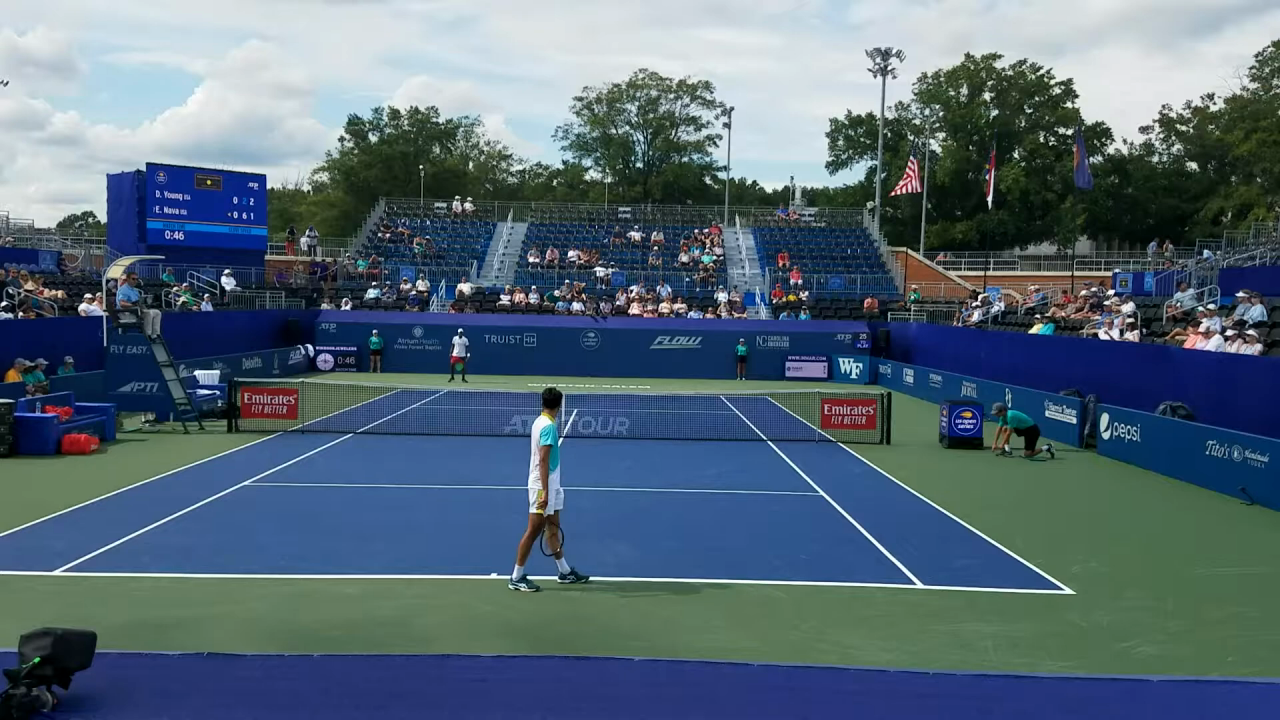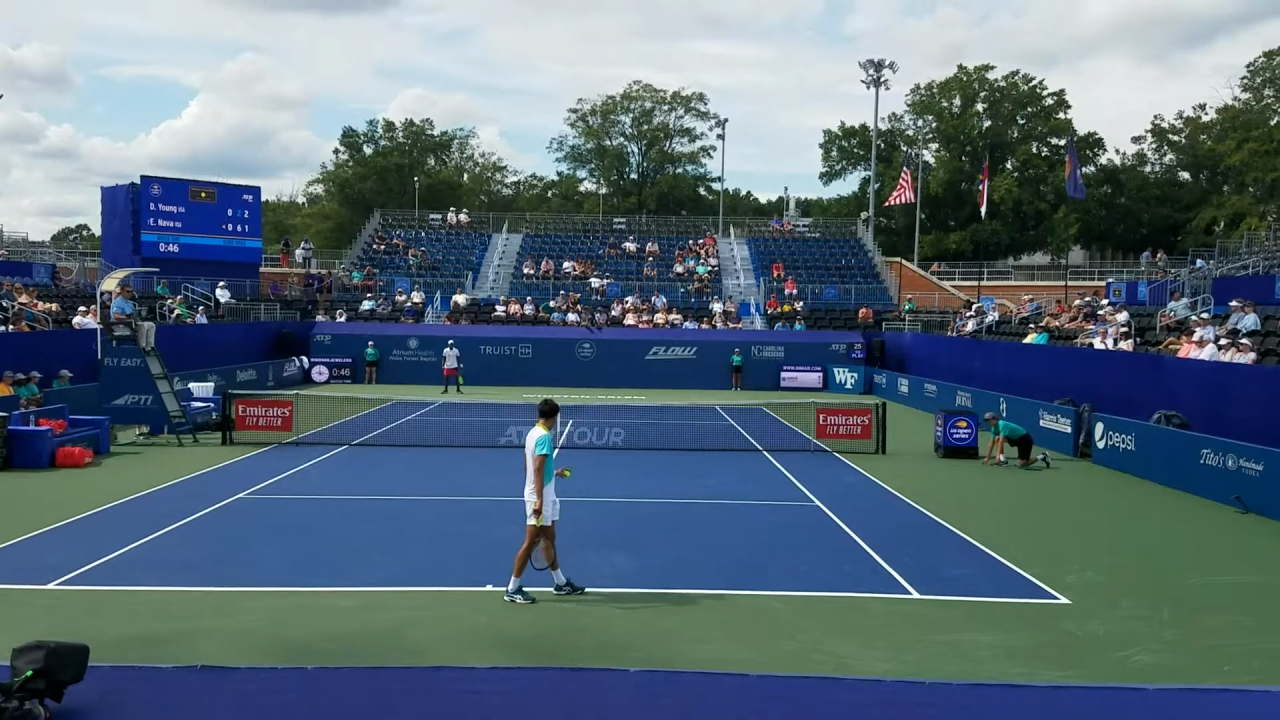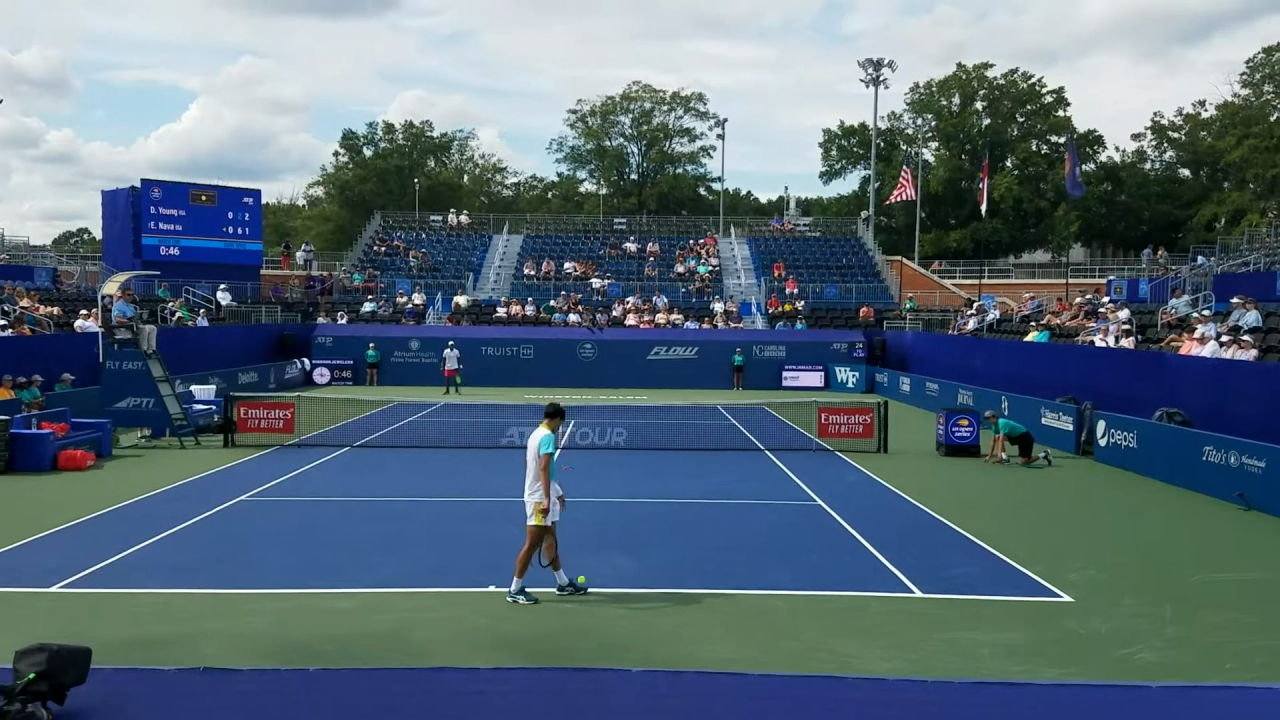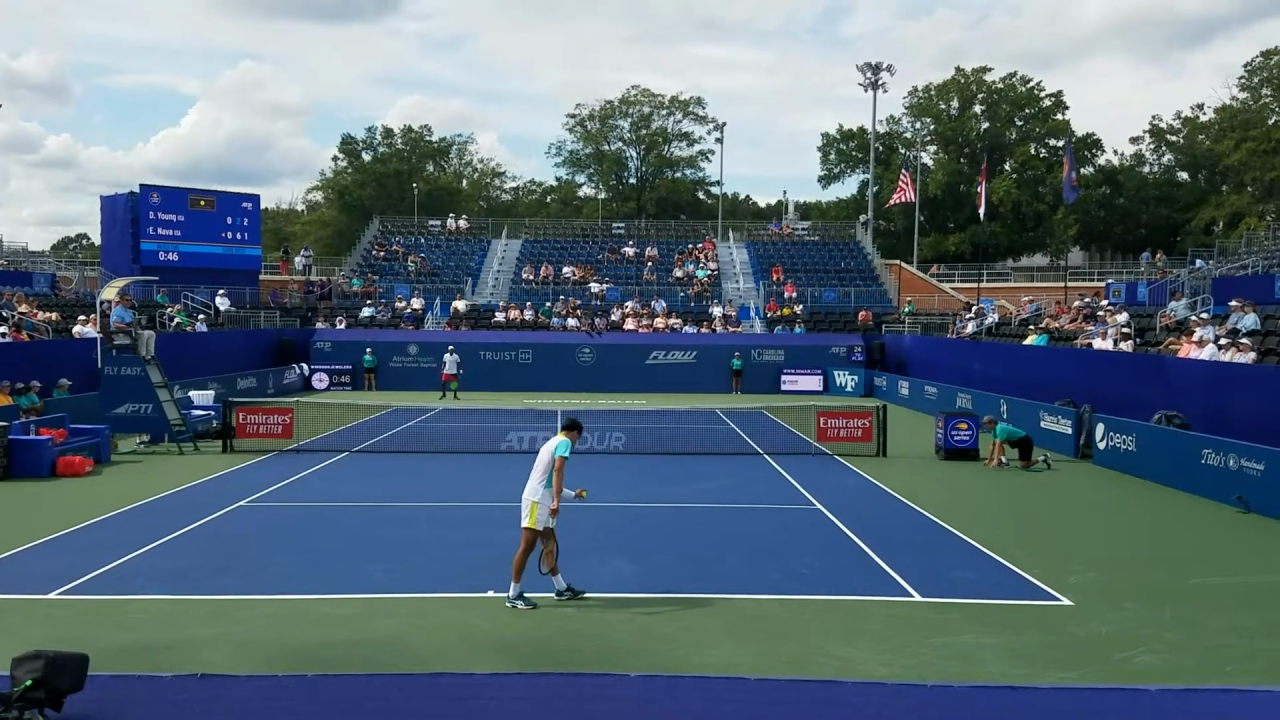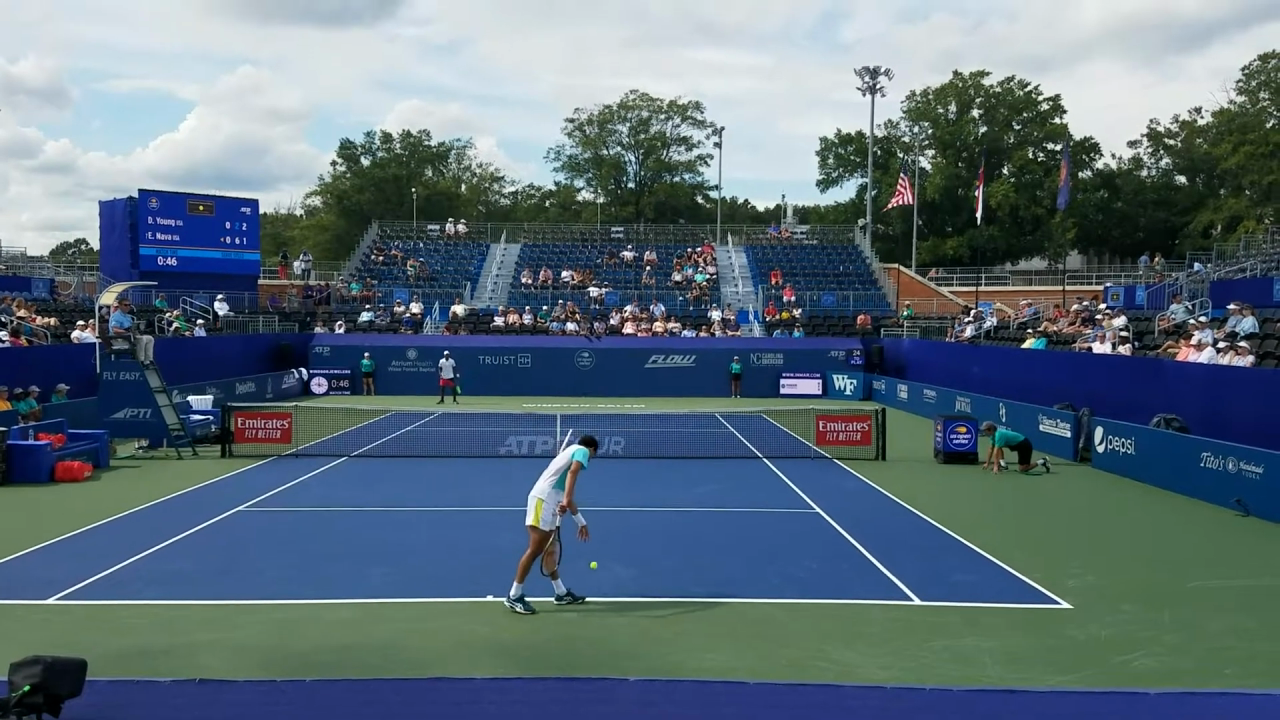
dt=0.3s
person 1, frame 1
left shoulder: (540, 422)
right shoulder: (549, 426)
right elbow: (543, 461)
right wrist: (544, 492)
left hip: (551, 486)
right hip: (542, 487)
left knee: (554, 529)
right knee: (534, 531)
left ankle: (565, 572)
right ankle: (516, 577)
person 1, frame 2
left shoulder: (533, 433)
right shoulder: (544, 436)
right elbow: (537, 470)
left wrist: (554, 473)
right wrist: (539, 501)
left hip: (546, 496)
right hip: (540, 498)
left knee: (549, 539)
right knee: (531, 543)
left ankle: (560, 583)
right ankle: (512, 589)
person 1, frame 3
left shoulder: (537, 433)
right shoulder: (547, 436)
right elbow: (544, 468)
left wrist: (558, 493)
right wrist: (547, 499)
left hip: (544, 497)
right hip: (539, 498)
left knee: (551, 541)
right knee: (532, 544)
left ankle: (563, 584)
right ankle: (515, 590)
person 1, frame 4
left shoulder: (553, 442)
right shoulder: (564, 442)
right elbow: (558, 470)
left wrist: (573, 495)
right wrist: (556, 500)
left hip: (543, 499)
right hip: (536, 500)
right knee: (527, 547)
left ankle: (561, 588)
right ankle: (513, 595)
person 1, frame 5
left shoulder: (571, 452)
right shoulder: (582, 450)
left elbow: (570, 502)
right elbow: (573, 471)
left wrist: (582, 523)
right wrist: (566, 500)
left hip: (550, 501)
right hip: (542, 499)
left knee: (549, 549)
right knee: (534, 549)
left ankle: (561, 593)
right ankle: (514, 596)
